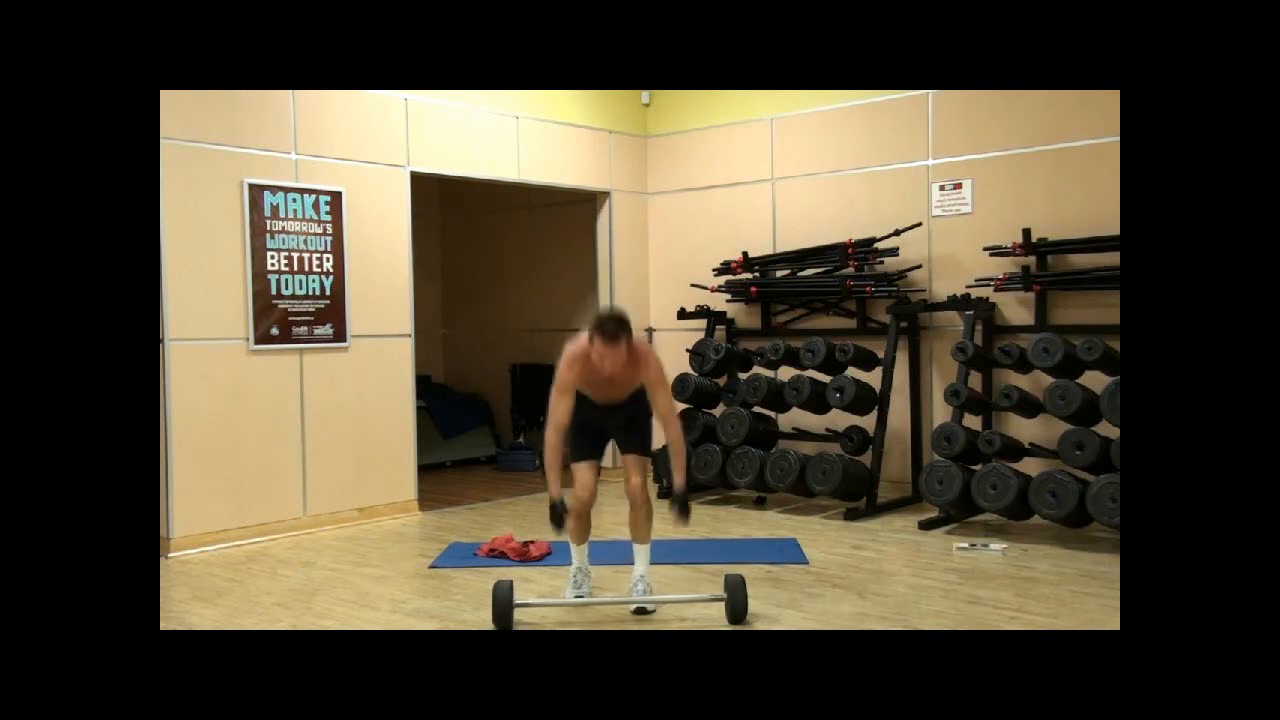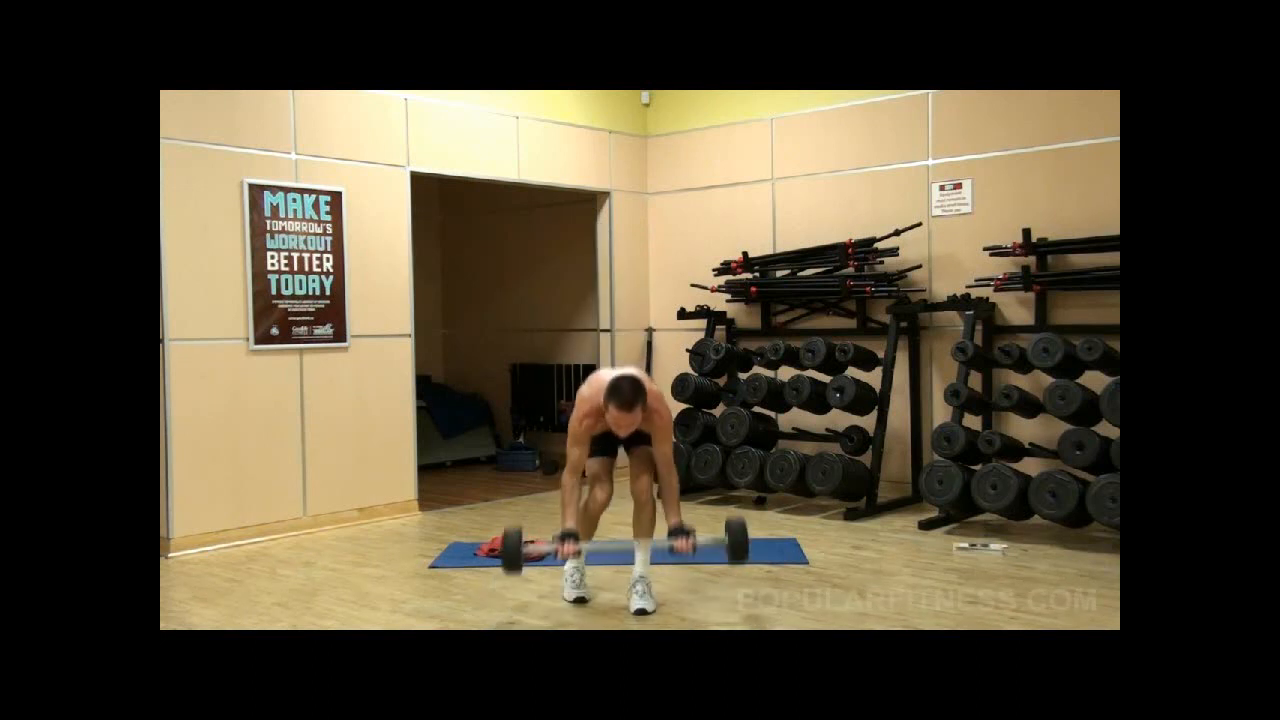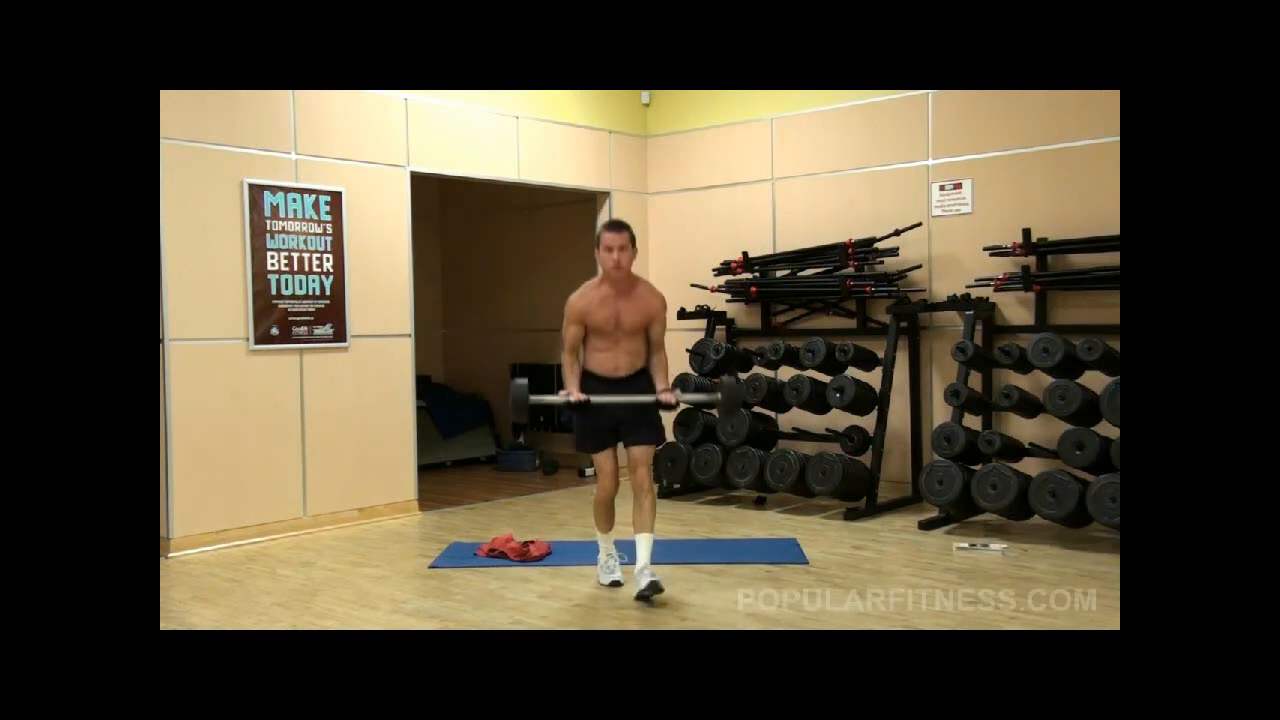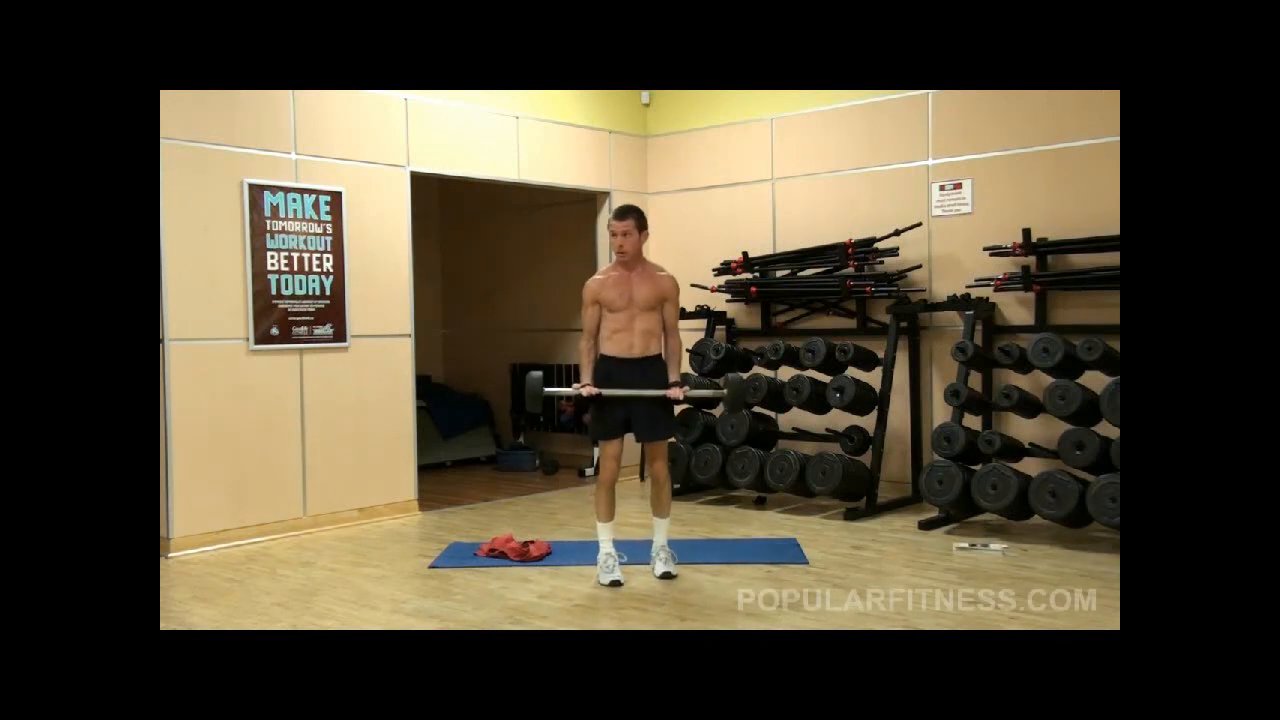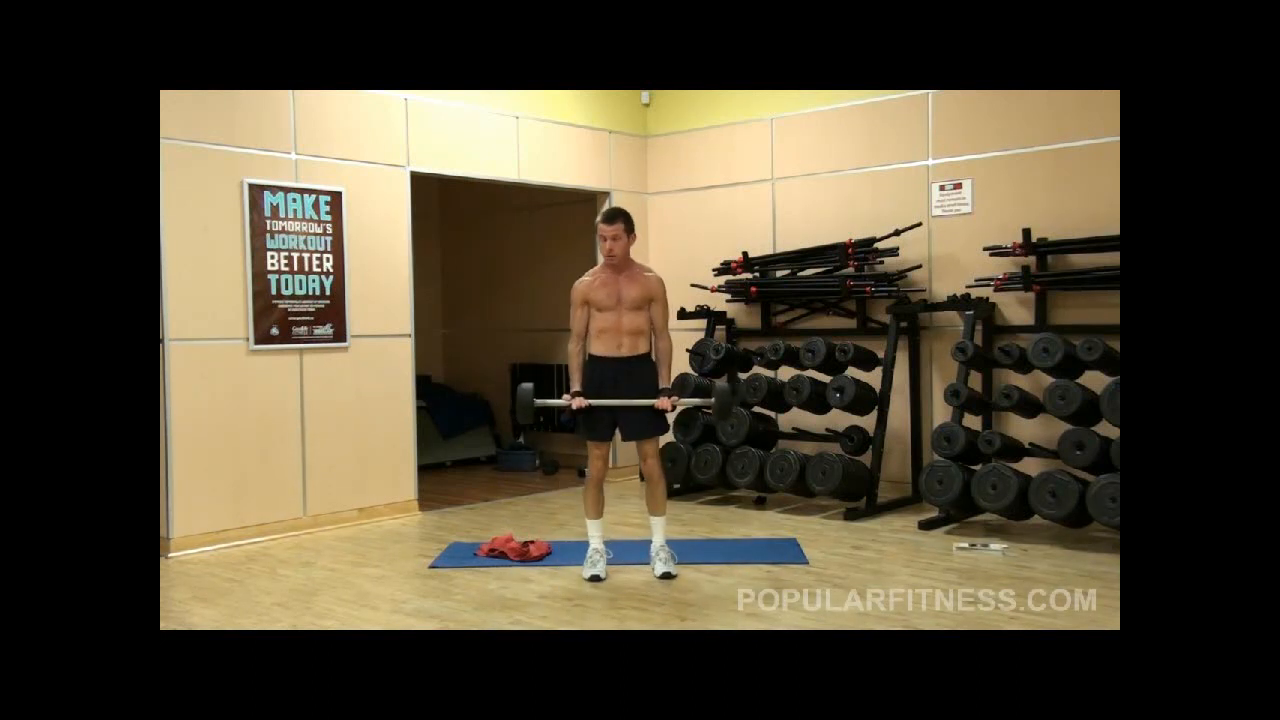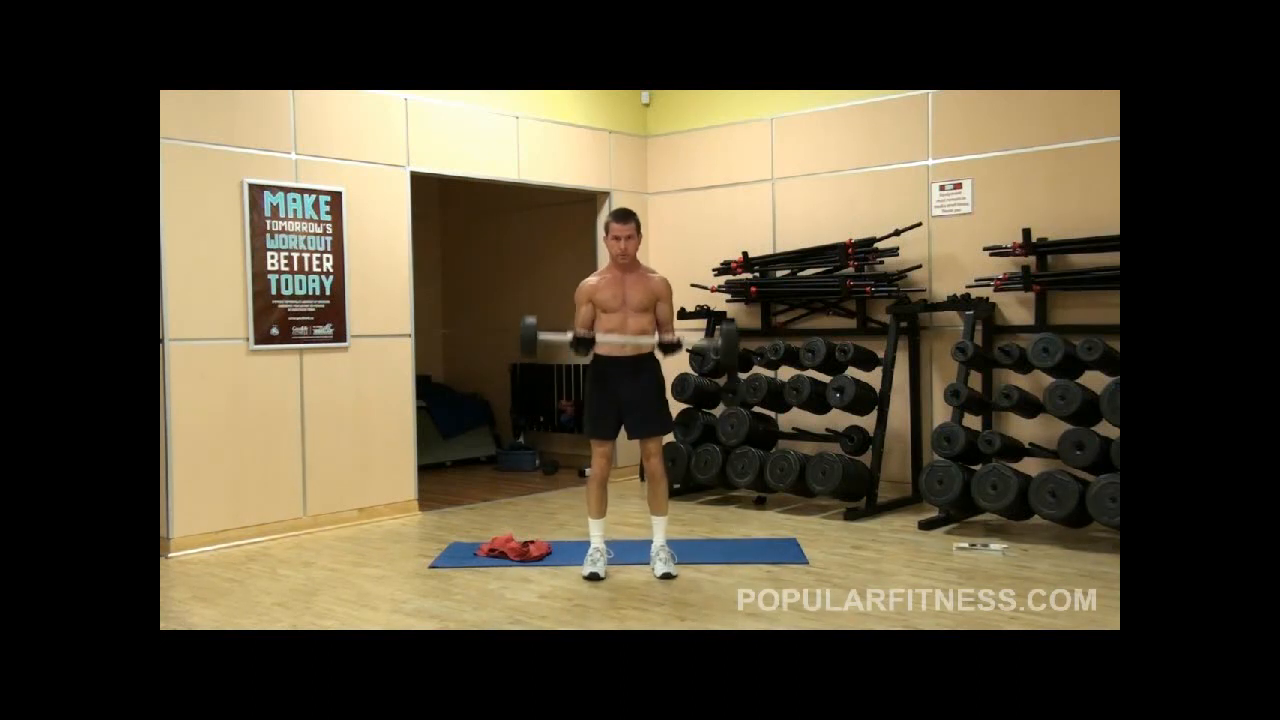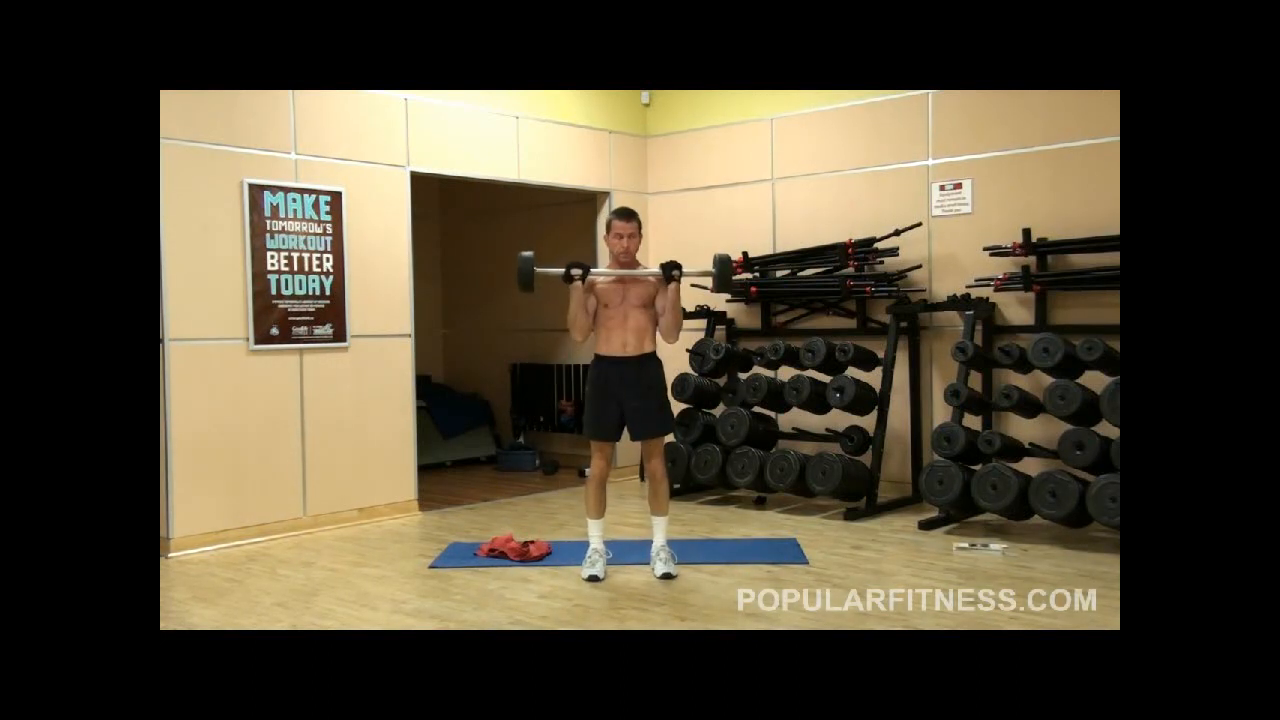
dt=0.7s
person 1, frame 1
left shoulder: (645, 358)
right shoulder: (573, 359)
left elbow: (671, 422)
right elbow: (555, 429)
left wrist: (679, 486)
right wrist: (555, 496)
left hip: (633, 409)
right hip: (586, 411)
left knee: (636, 488)
right knee: (583, 494)
left ankle: (641, 577)
right ankle: (578, 569)
person 1, frame 2
left shoulder: (658, 410)
right shoulder: (586, 409)
left elbow: (666, 469)
right elbow: (572, 472)
left wrist: (676, 525)
right wrist: (568, 530)
left hip: (644, 429)
right hip: (598, 430)
left knee: (643, 489)
right knee: (600, 494)
left ankle: (641, 577)
right ankle: (575, 567)
person 1, frame 3
left shoulder: (652, 299)
right shoulder: (580, 301)
left elbow: (657, 349)
right elbow: (570, 352)
left wrist: (663, 386)
right wrist: (572, 387)
left hip: (638, 388)
right hip: (596, 390)
left knee: (642, 479)
right knee: (607, 483)
left ankle: (644, 566)
right ankle: (607, 554)
person 1, frame 4
left shoulder: (664, 281)
right shoulder: (596, 284)
left elbow: (671, 335)
right elbow: (589, 338)
left wrist: (675, 379)
right wrist: (586, 379)
left hip: (651, 373)
right hip: (610, 373)
left knee: (658, 466)
right knee: (608, 468)
left ankle: (661, 545)
right ankle: (606, 551)
person 1, frame 5
left shoulder: (651, 282)
right shoulder: (584, 285)
left elbow: (662, 336)
right elbow: (577, 340)
left wrist: (665, 387)
right wrist: (575, 388)
left hip: (640, 371)
right hip: (599, 372)
left knee: (651, 462)
right knee: (596, 464)
left ankle: (659, 545)
right ankle: (596, 547)
person 1, frame 6
left shoulder: (657, 284)
right shoulder: (590, 287)
left elbow: (666, 330)
right elbow: (581, 333)
left wrist: (670, 341)
right wrist: (580, 342)
left hip: (645, 372)
right hip: (603, 372)
left knee: (654, 460)
right knee: (600, 462)
left ankle: (659, 544)
right ankle: (596, 546)
person 1, frame 7
left shoulder: (655, 281)
right shoulder: (593, 283)
left elbow: (671, 334)
right elbow: (578, 333)
left wrist: (673, 285)
right wrist: (576, 286)
left hip: (645, 371)
right hip: (605, 372)
left knee: (655, 461)
right knee: (599, 463)
left ankle: (660, 545)
right ankle: (596, 547)
